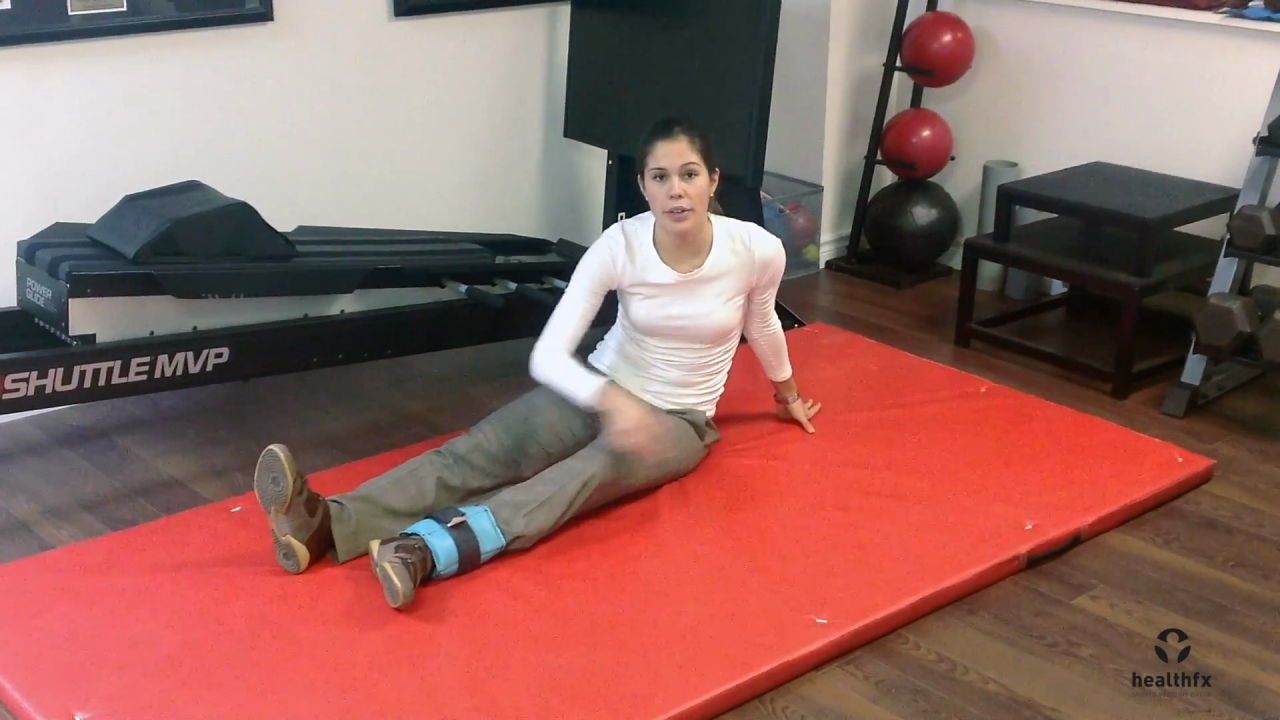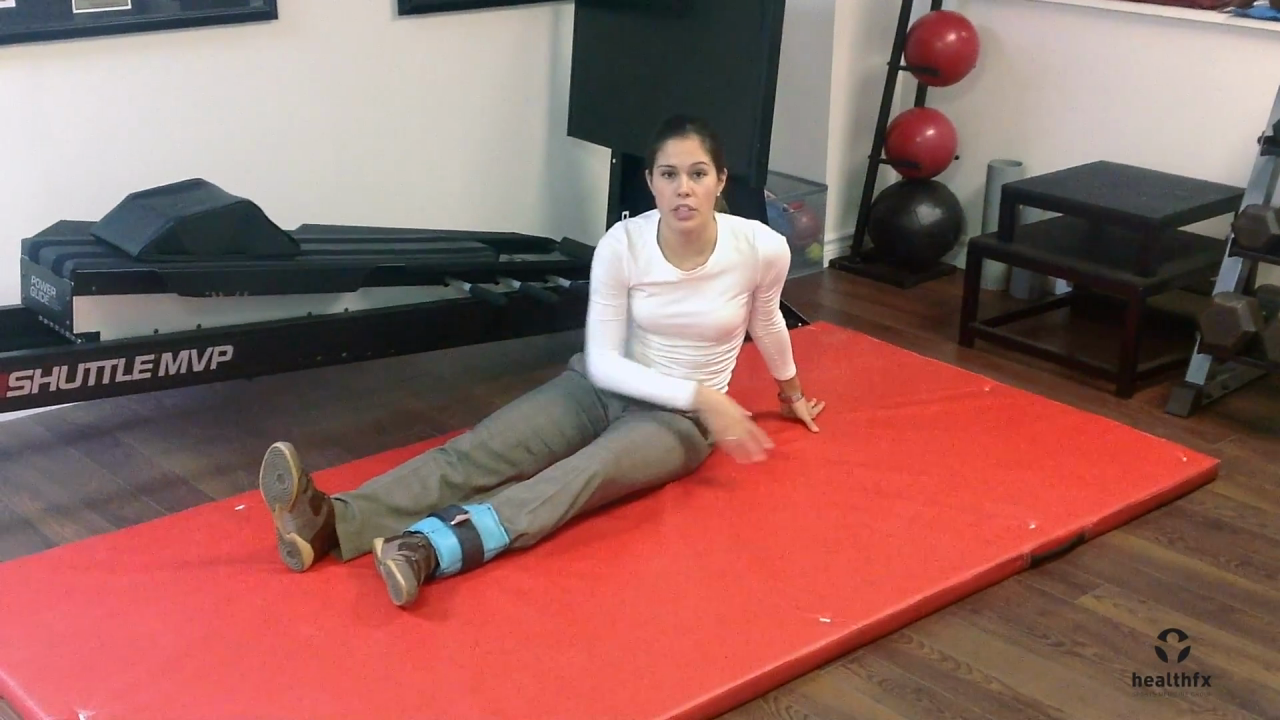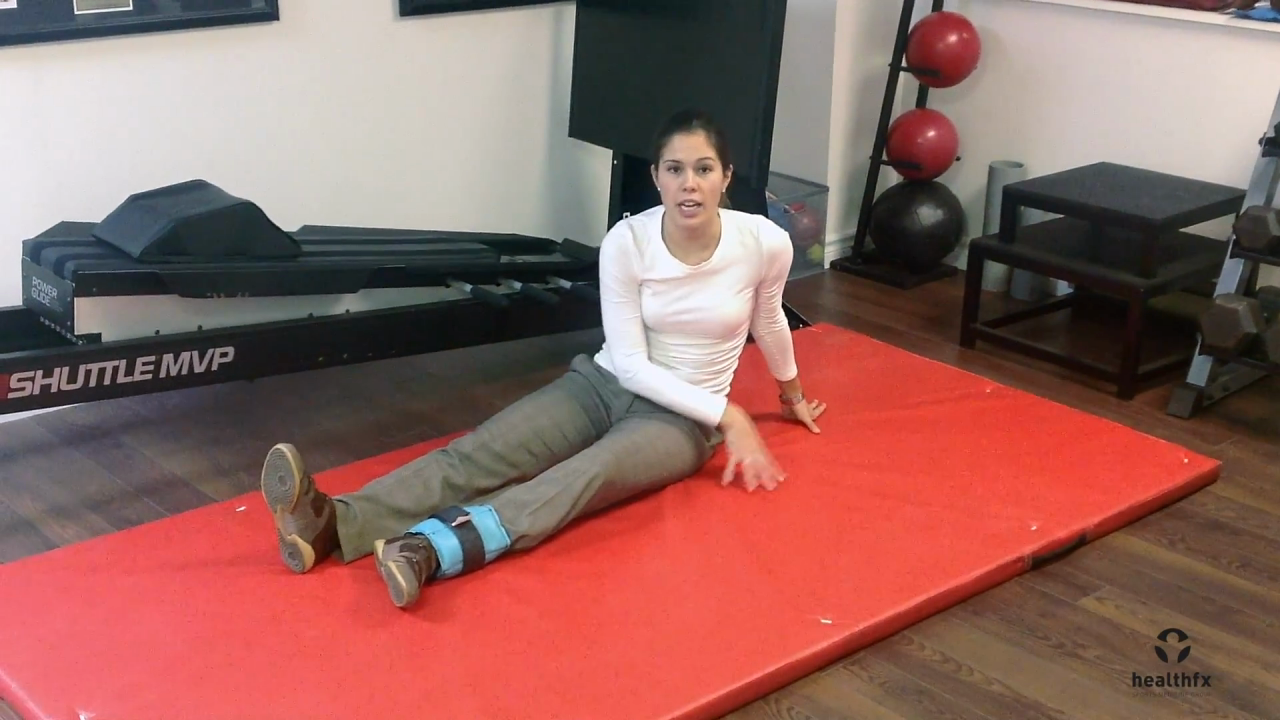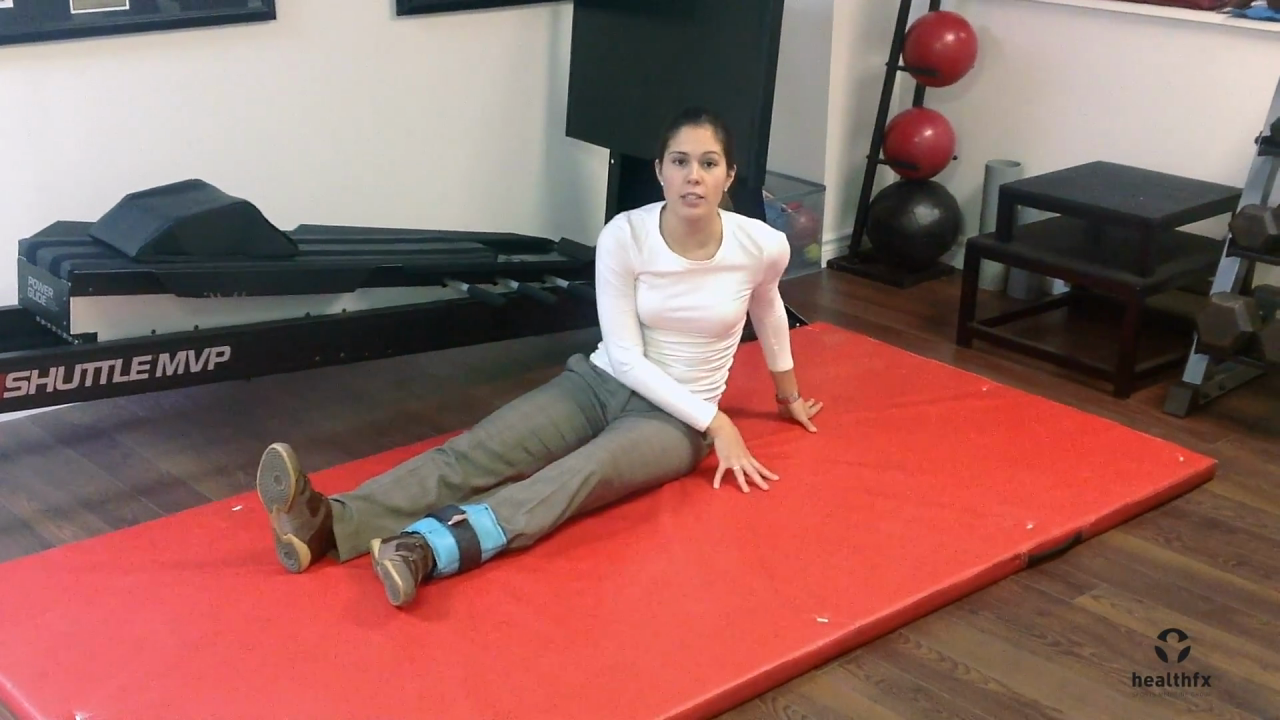
dt=0.2s
person 1, frame 1
left shoulder: (758, 251)
right shoulder: (617, 247)
left elbow: (761, 324)
right elbow: (547, 355)
left wrist: (786, 394)
right wrist: (610, 398)
left hip: (674, 415)
right hip: (600, 389)
left knee: (589, 473)
right knee: (476, 452)
left ankle: (426, 551)
right ankle: (325, 523)
person 1, frame 2
left shoulder: (762, 250)
right shoulder: (621, 245)
left elbow: (766, 323)
right elbow: (604, 364)
left wrist: (790, 393)
right wrist: (700, 394)
left hip: (675, 418)
right hip: (602, 385)
left knee: (594, 470)
right knee: (478, 450)
left ankle: (430, 548)
right ankle: (330, 520)
person 1, frame 3
left shoulder: (766, 244)
right shoulder: (626, 242)
left elbow: (768, 320)
right elbow: (630, 365)
left wrist: (792, 394)
right wrist: (727, 416)
left hip: (680, 420)
right hip: (604, 382)
left knee: (595, 472)
right knee: (480, 451)
left ankle: (431, 550)
right ankle: (331, 522)
person 1, frame 4
left shoulder: (763, 245)
right shoulder: (623, 236)
left elbow: (767, 308)
right elbow: (626, 358)
left wrist: (786, 390)
right wrist: (716, 423)
left hip: (674, 419)
right hip: (599, 382)
left knee: (590, 470)
right knee: (477, 451)
left ankle: (427, 550)
right ankle: (327, 521)
